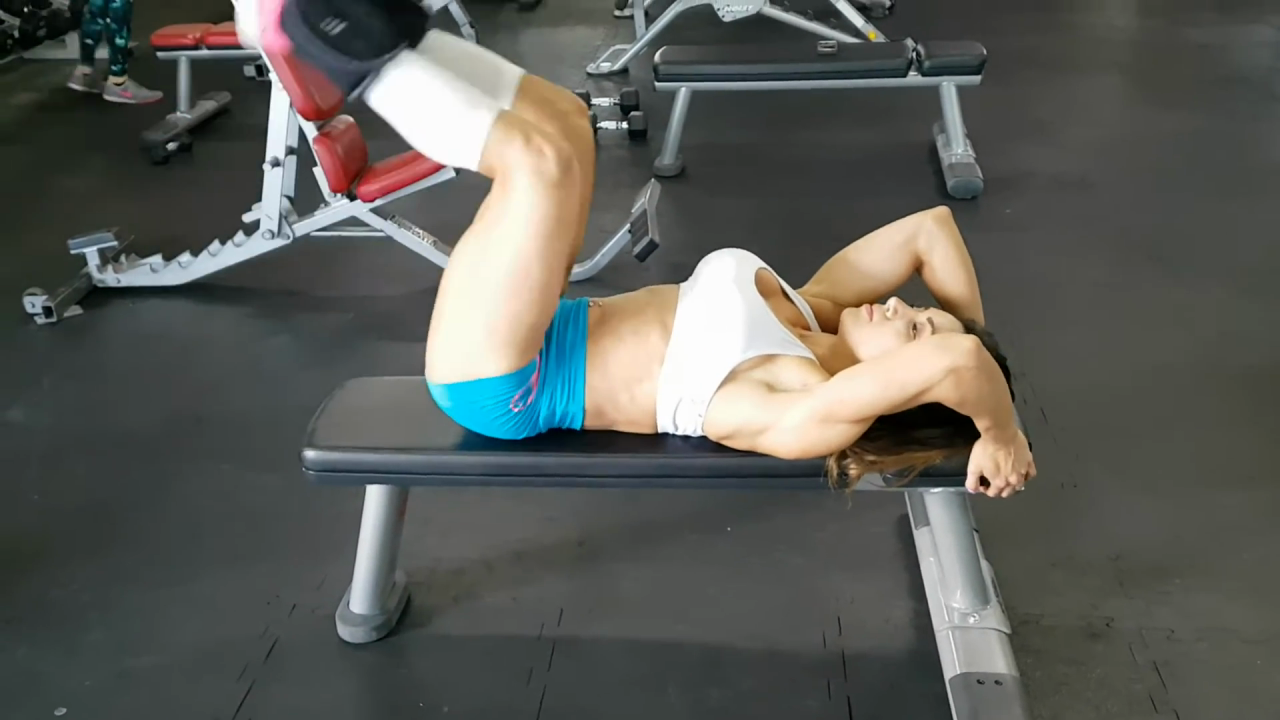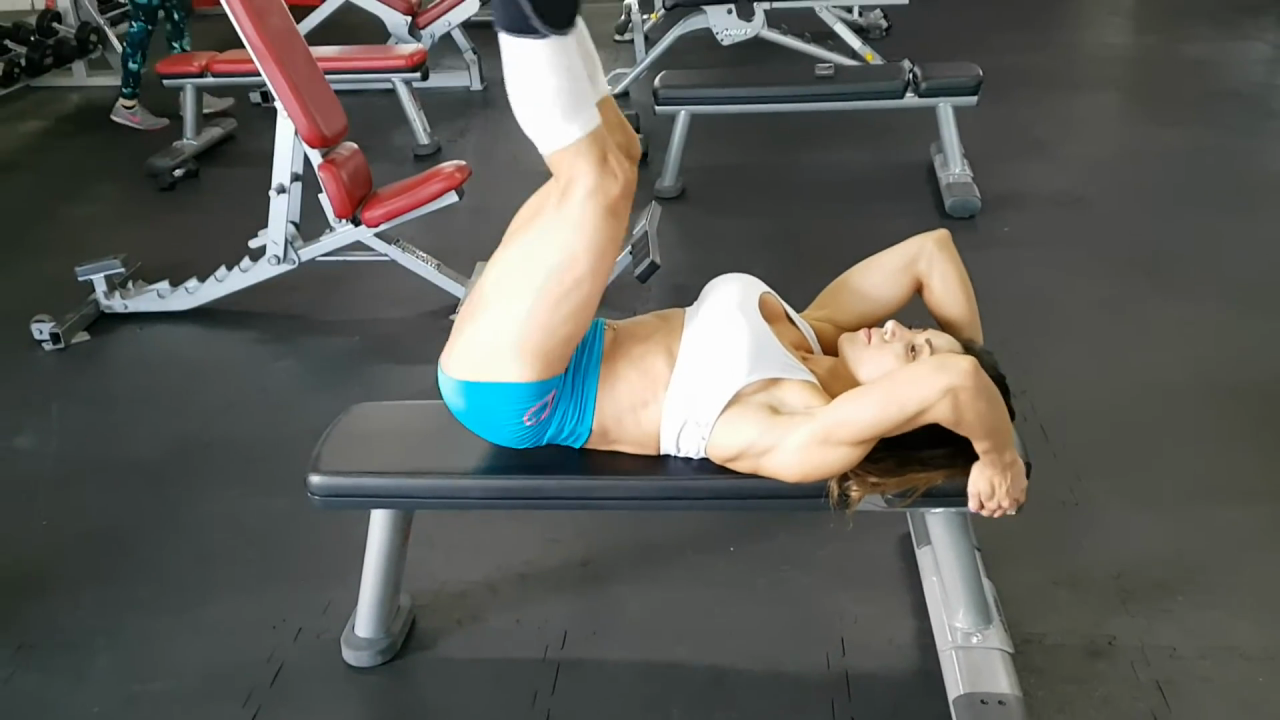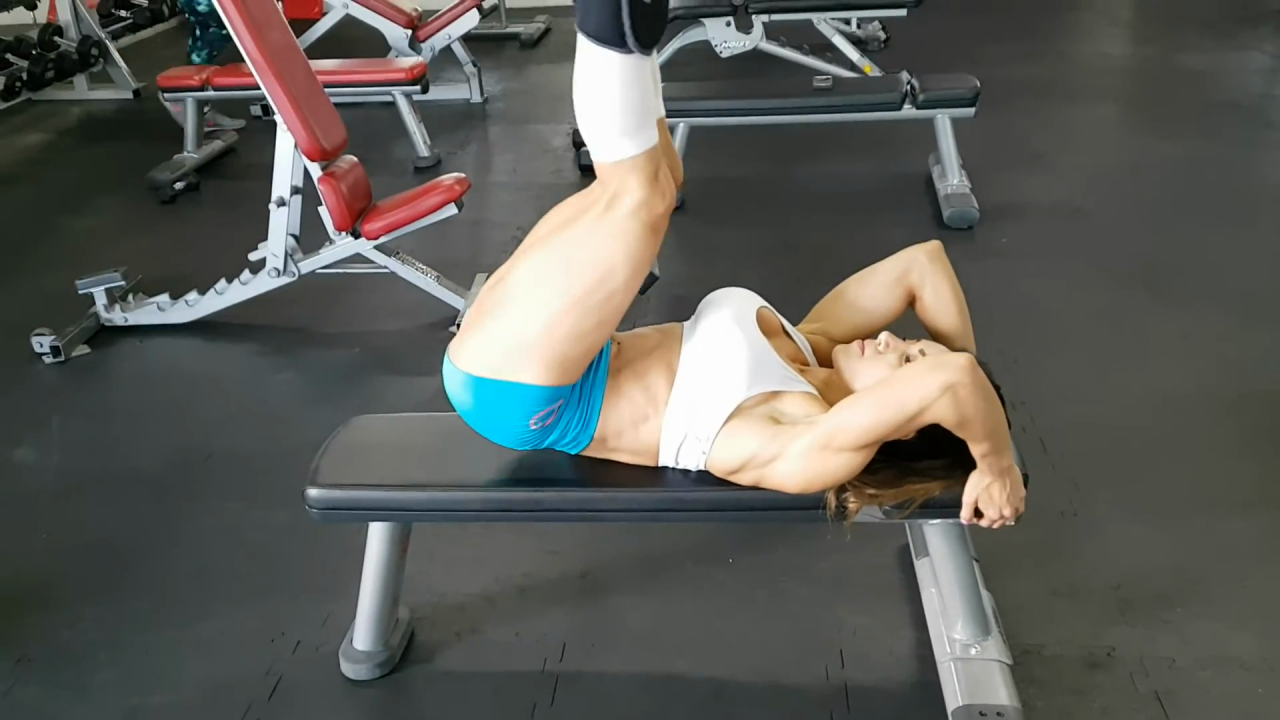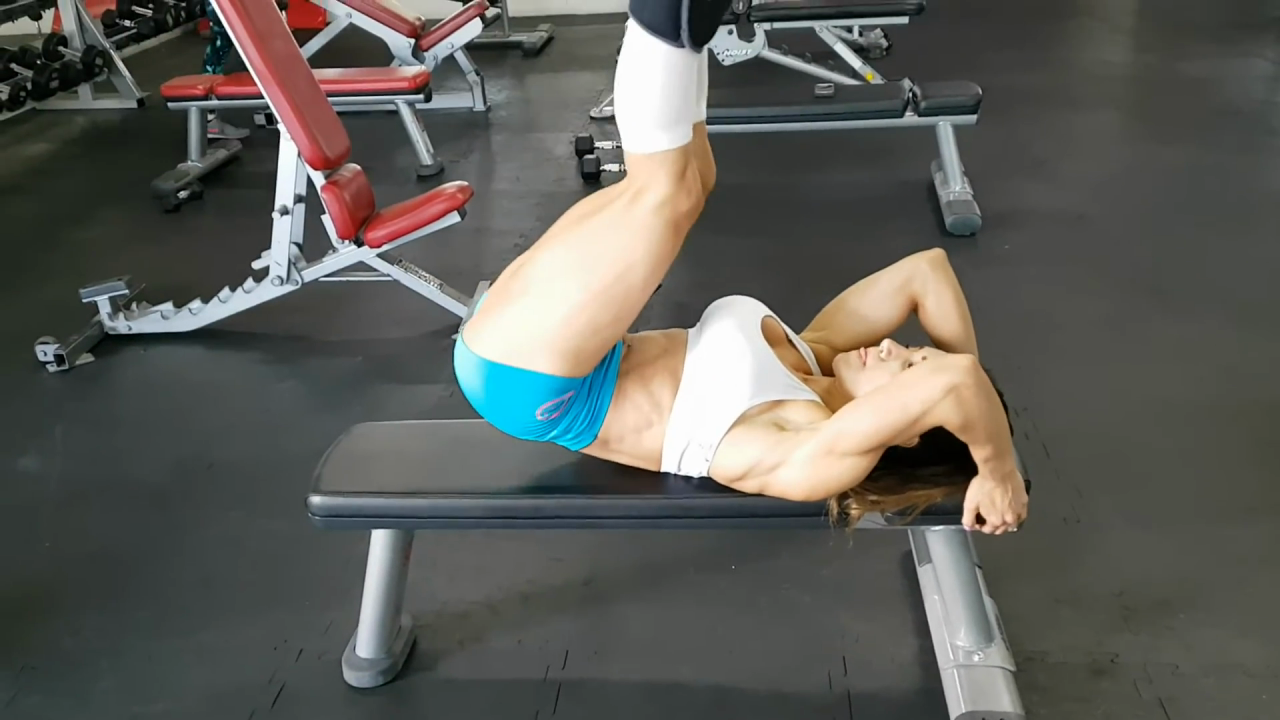
dt=0.3s
person 1, frame 1
left shoulder: (813, 420)
right shoulder: (802, 319)
left elbow: (958, 362)
right elbow: (931, 227)
left wrist: (999, 438)
right wrist: (968, 344)
left hip: (503, 387)
right hip: (554, 341)
left knee: (545, 159)
right knee: (556, 117)
person 1, frame 2
left shoulder: (814, 440)
right shoulder: (817, 340)
left elbow: (950, 382)
right elbow: (930, 249)
left wrist: (999, 456)
right wrist: (977, 371)
left hip: (505, 394)
left knee: (601, 175)
right knee: (608, 150)
person 1, frame 3
left shoulder: (816, 451)
right shoulder: (811, 353)
right elbow: (923, 262)
left wrist: (995, 465)
right wrist: (968, 366)
left hip: (509, 391)
left knee: (642, 190)
person 1, frame 4
left shoulder: (821, 458)
right shoulder: (814, 360)
right elbow: (926, 270)
left wrist: (997, 471)
right wrist: (975, 383)
left knee: (668, 187)
